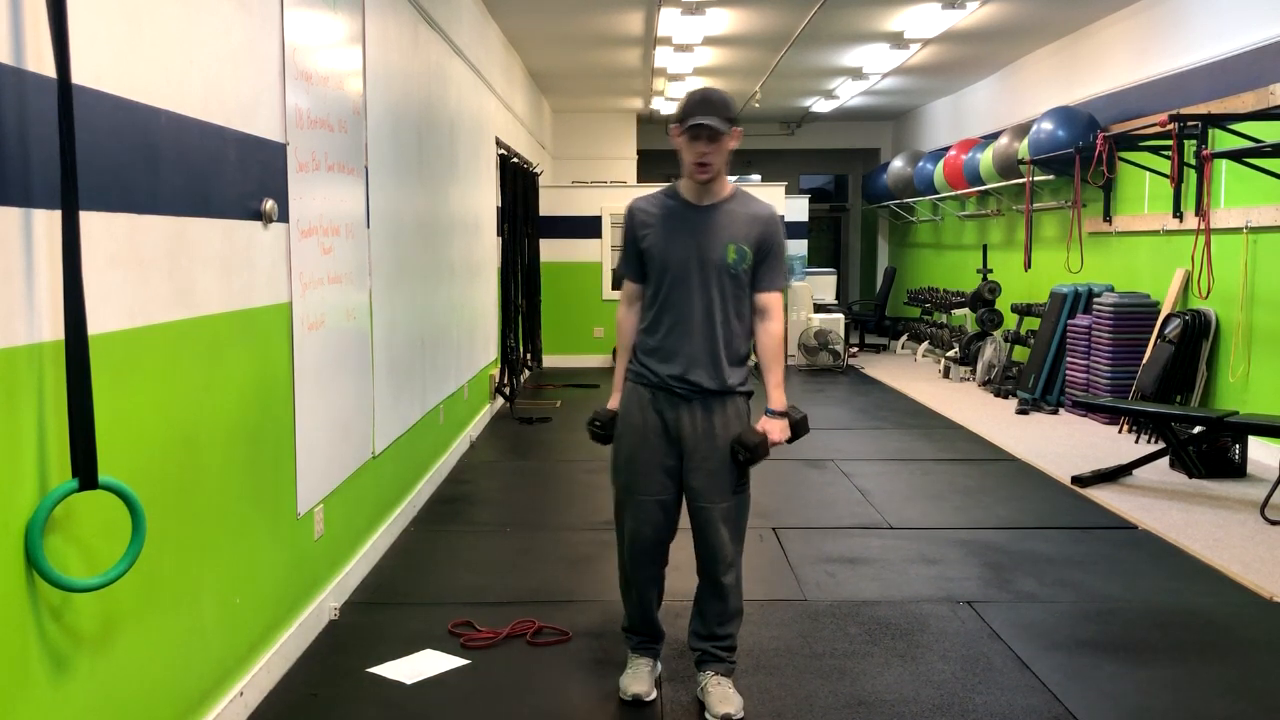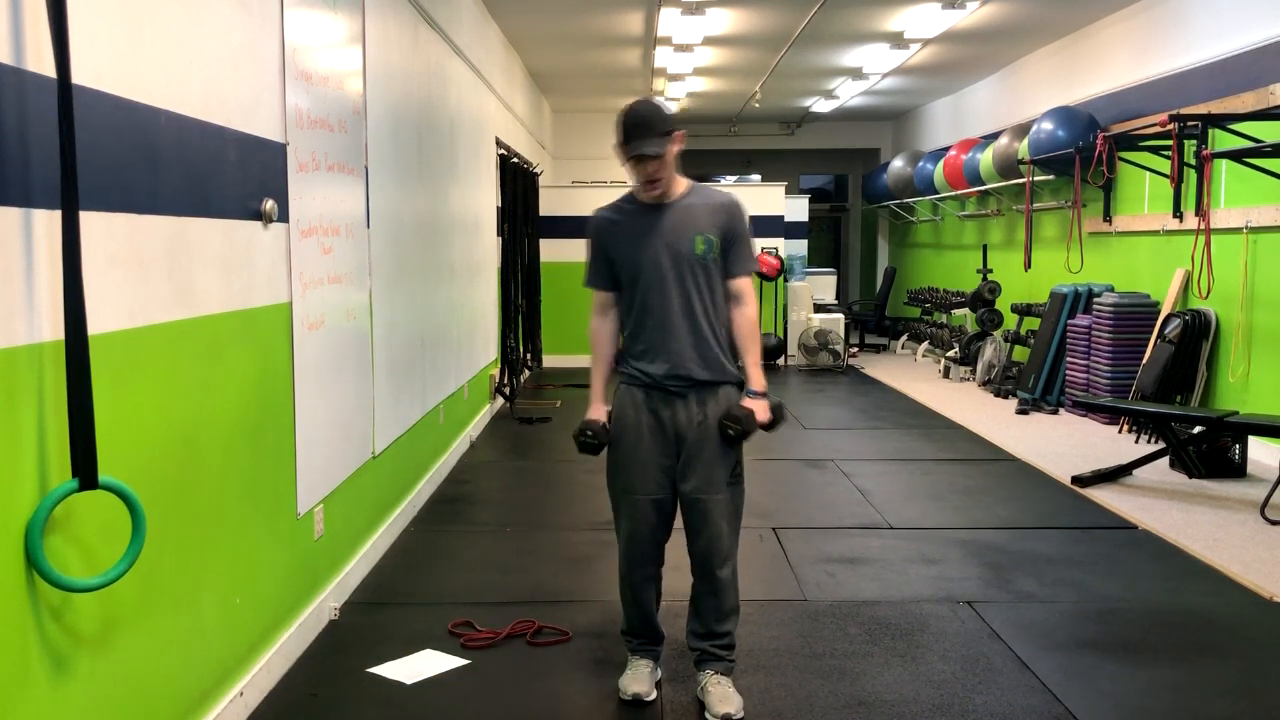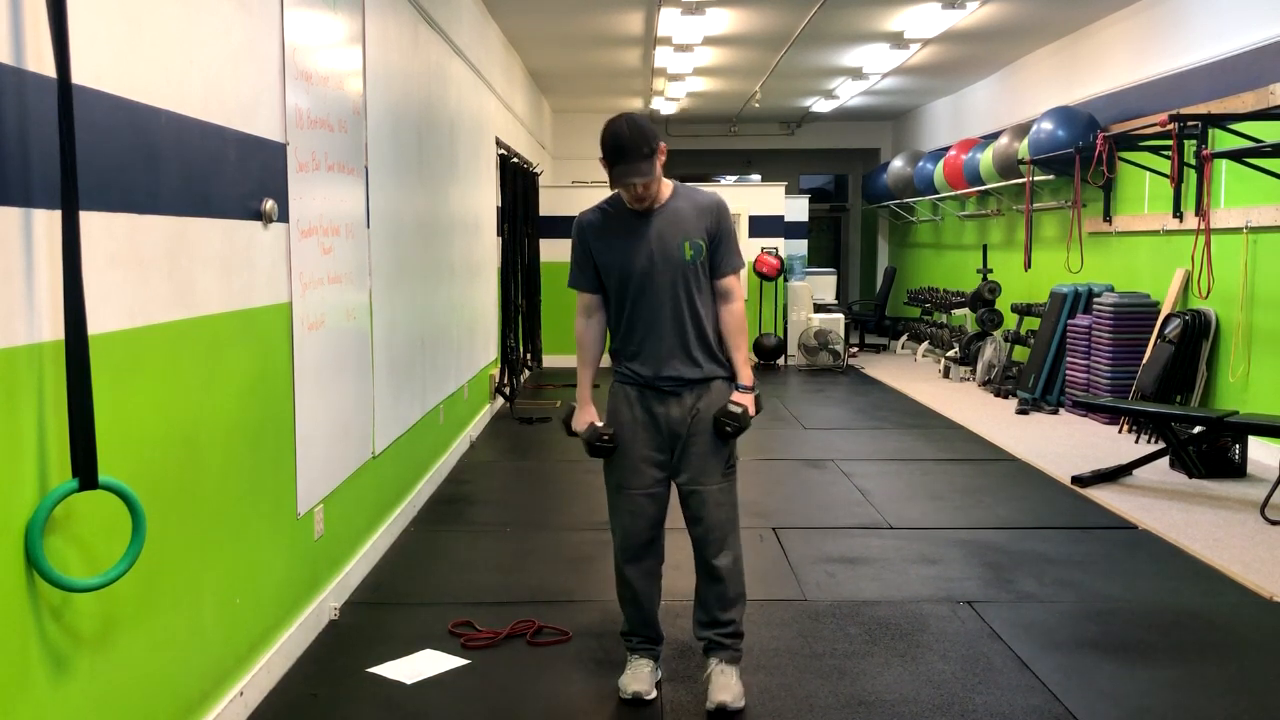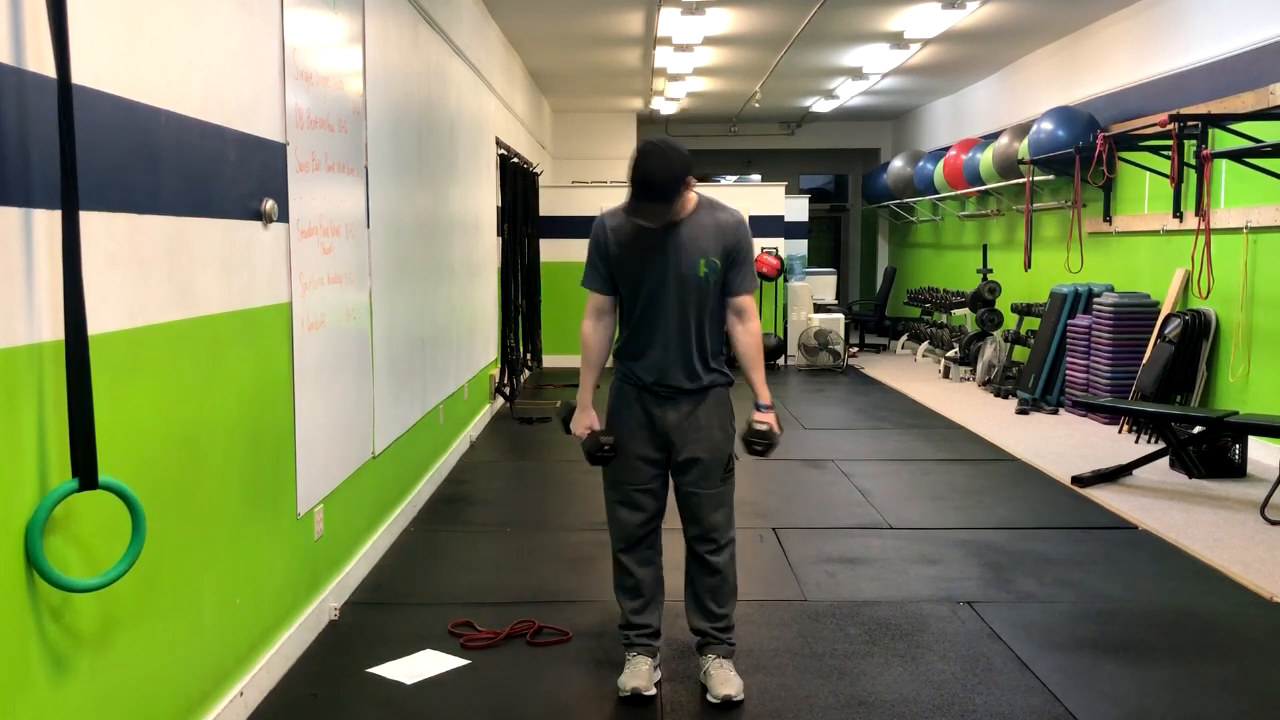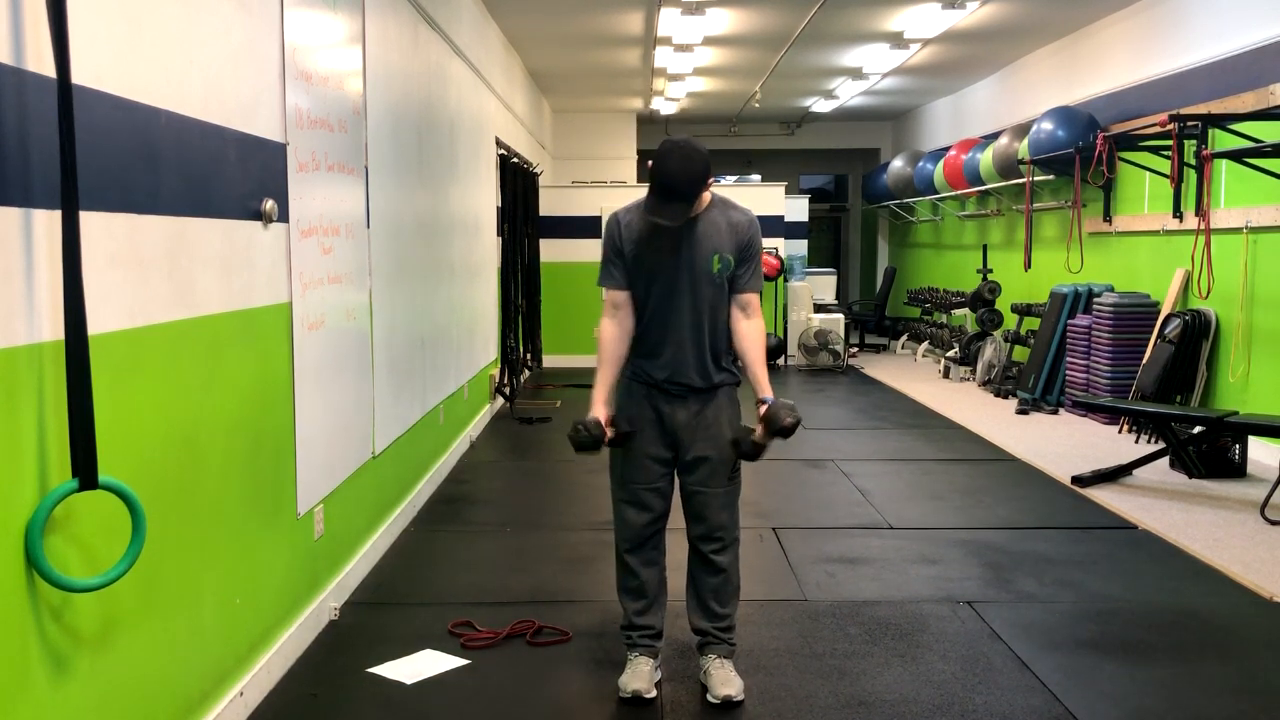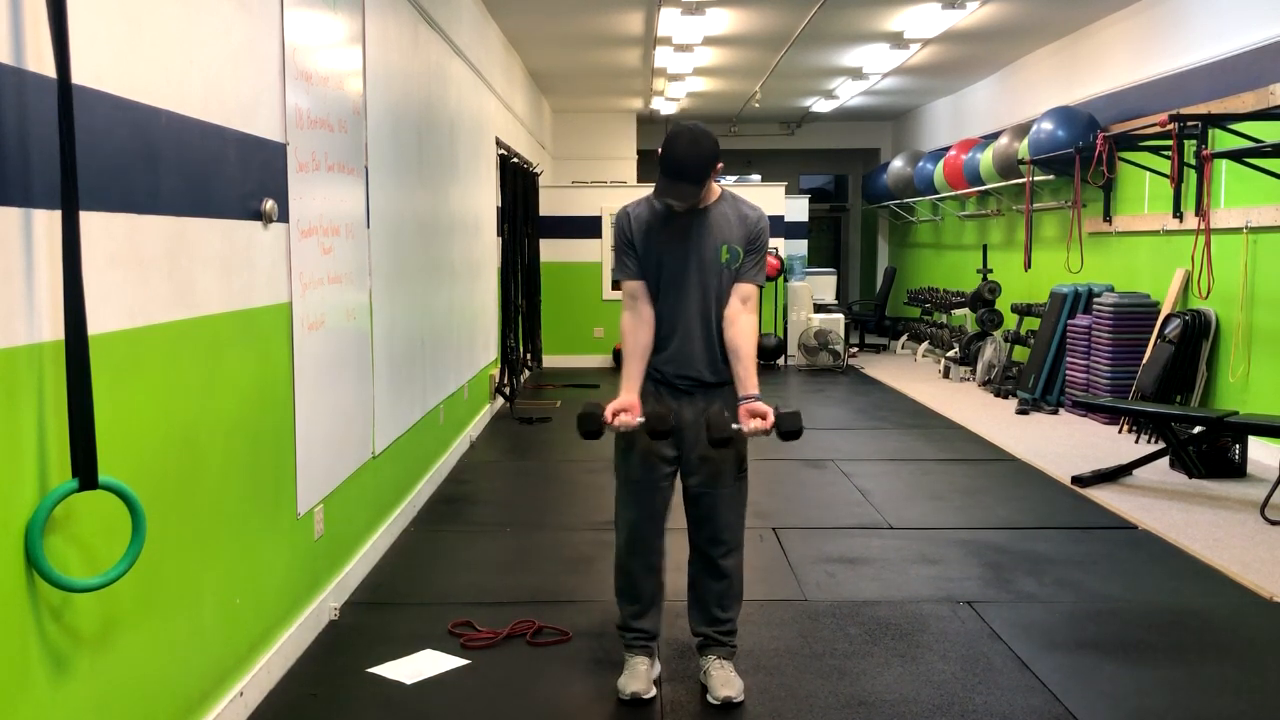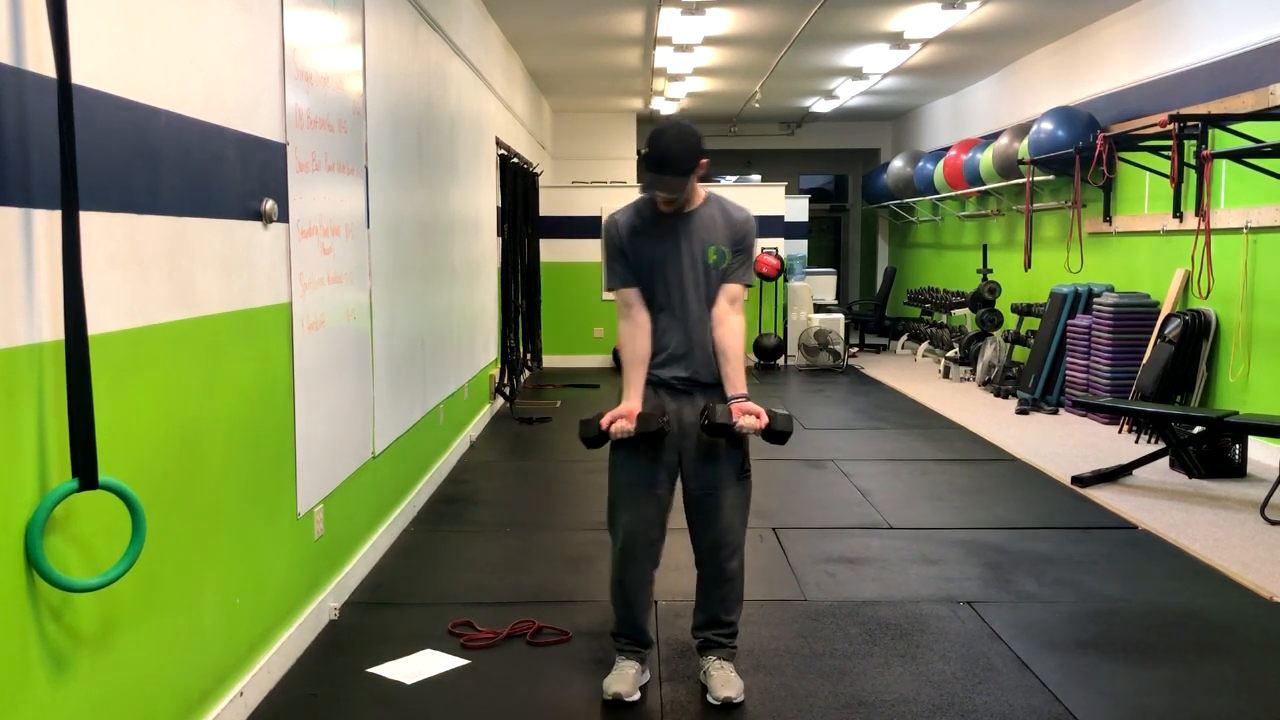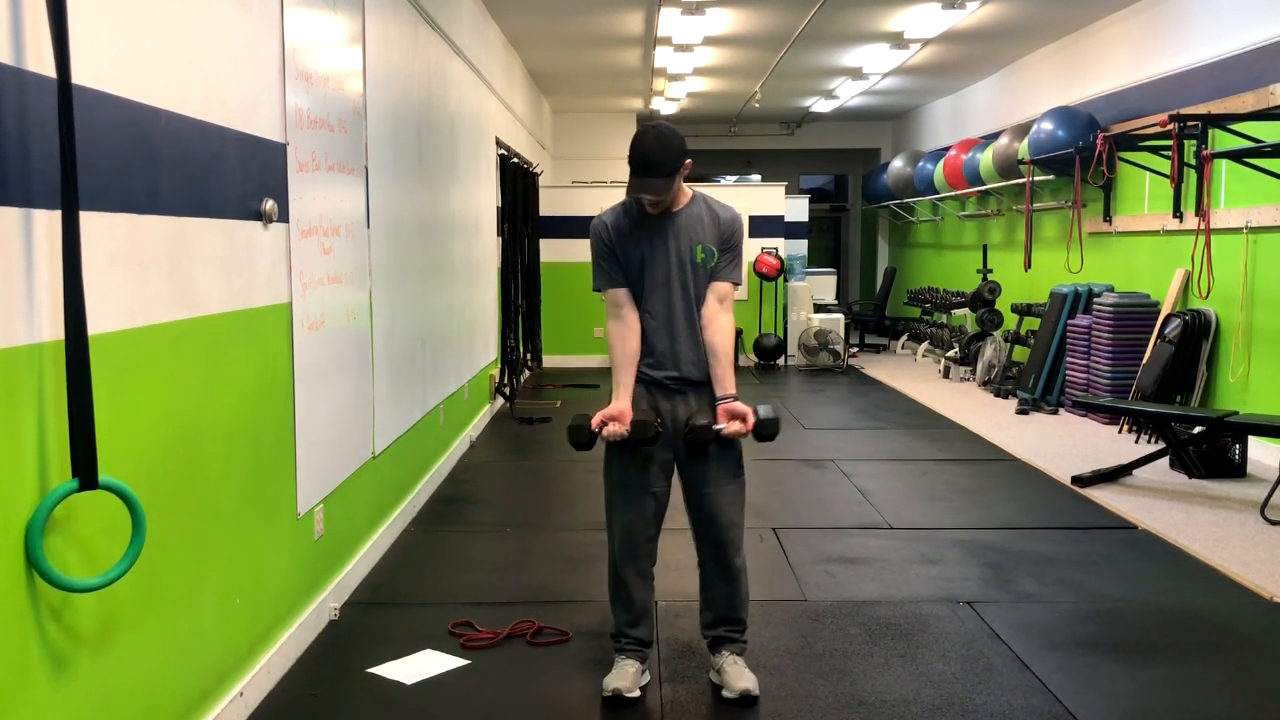
dt=0.3s
person 1, frame 1
left shoulder: (759, 220)
right shoulder: (644, 214)
left elbow: (768, 315)
right elbow: (631, 304)
left wrist: (776, 406)
right wrist: (617, 388)
left hip: (721, 405)
right hip: (647, 400)
left knee: (720, 545)
right knee: (641, 538)
left ankle: (715, 665)
right ankle: (643, 650)
person 1, frame 2
left shoulder: (721, 210)
right shoulder: (608, 223)
left elbow: (741, 301)
right elbow: (605, 314)
left wrist: (755, 389)
right wrist: (597, 398)
left hip: (712, 397)
right hip: (639, 400)
left knee: (714, 541)
right knee: (639, 538)
left ankle: (715, 665)
right ankle: (643, 652)
person 1, frame 3
left shoulder: (708, 210)
right shoulder: (592, 226)
left elbow: (730, 299)
right elbow: (590, 315)
left wrist: (744, 381)
right wrist: (583, 398)
left hip: (705, 392)
right hip: (633, 397)
left knee: (716, 530)
right knee: (635, 533)
left ankle: (723, 655)
right ankle: (643, 650)
person 1, frame 4
left shoulder: (727, 227)
right shoulder: (610, 230)
left elbow: (742, 316)
right elbow: (599, 317)
left wrist: (763, 401)
right wrist: (585, 403)
left hip: (704, 399)
right hip: (633, 399)
left knee: (711, 531)
right knee: (633, 530)
left ankle: (716, 649)
right ankle: (642, 647)
person 1, frame 5
left shoulder: (739, 226)
right shoulder: (624, 225)
left elbow: (745, 314)
right elbow: (618, 316)
left wrist: (765, 394)
right wrist: (600, 399)
left hip: (712, 398)
right hip: (641, 397)
left knee: (715, 531)
right knee: (638, 529)
left ankle: (716, 649)
right ankle: (642, 647)
person 1, frame 6
left shoulder: (747, 221)
right shoulder: (634, 220)
left elbow: (741, 311)
right elbow: (637, 310)
left wrist: (749, 396)
right wrist: (629, 392)
left hip: (716, 396)
right hip: (652, 393)
left knee: (719, 534)
right knee: (637, 528)
left ankle: (716, 651)
right ankle: (640, 648)
person 1, frame 7
left shoulder: (734, 223)
right shoulder: (623, 227)
left elbow: (728, 313)
right elbow: (633, 316)
left wrist: (738, 396)
right wrist: (632, 398)
left hip: (712, 396)
right hip: (651, 395)
left knee: (722, 536)
right knee: (634, 535)
left ankle: (717, 653)
right ankle: (631, 652)
person 1, frame 8
left shoulder: (722, 222)
right shoulder: (610, 227)
left elbow: (718, 311)
right elbow: (622, 316)
left wrist: (727, 396)
right wrist: (621, 399)
left hip: (704, 394)
right hip: (643, 395)
left knee: (722, 531)
right knee: (631, 533)
left ankle: (727, 648)
right ankle: (632, 651)
